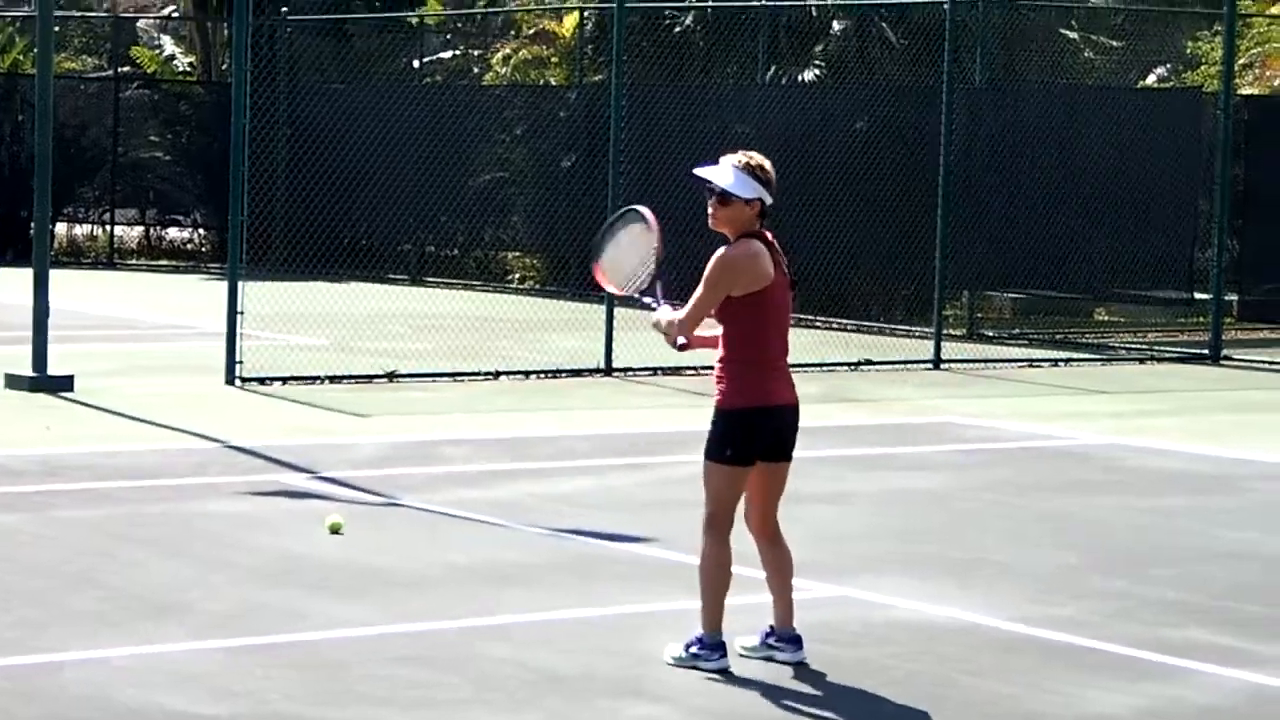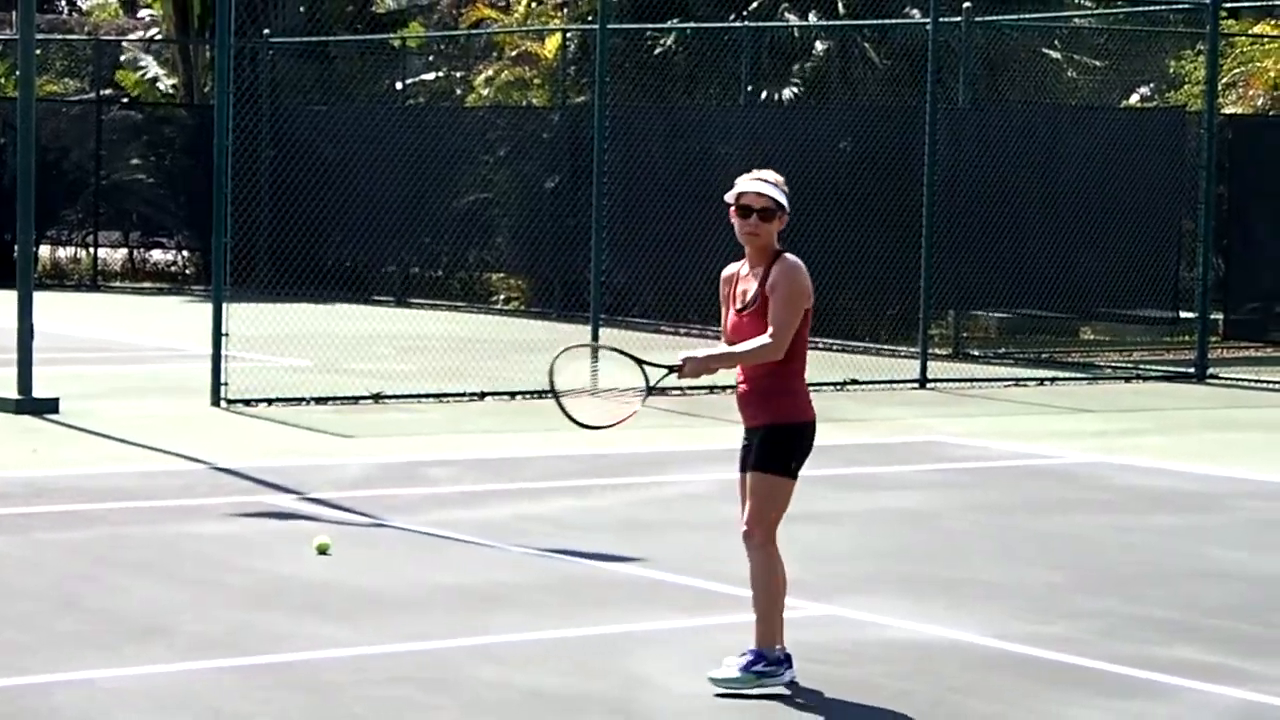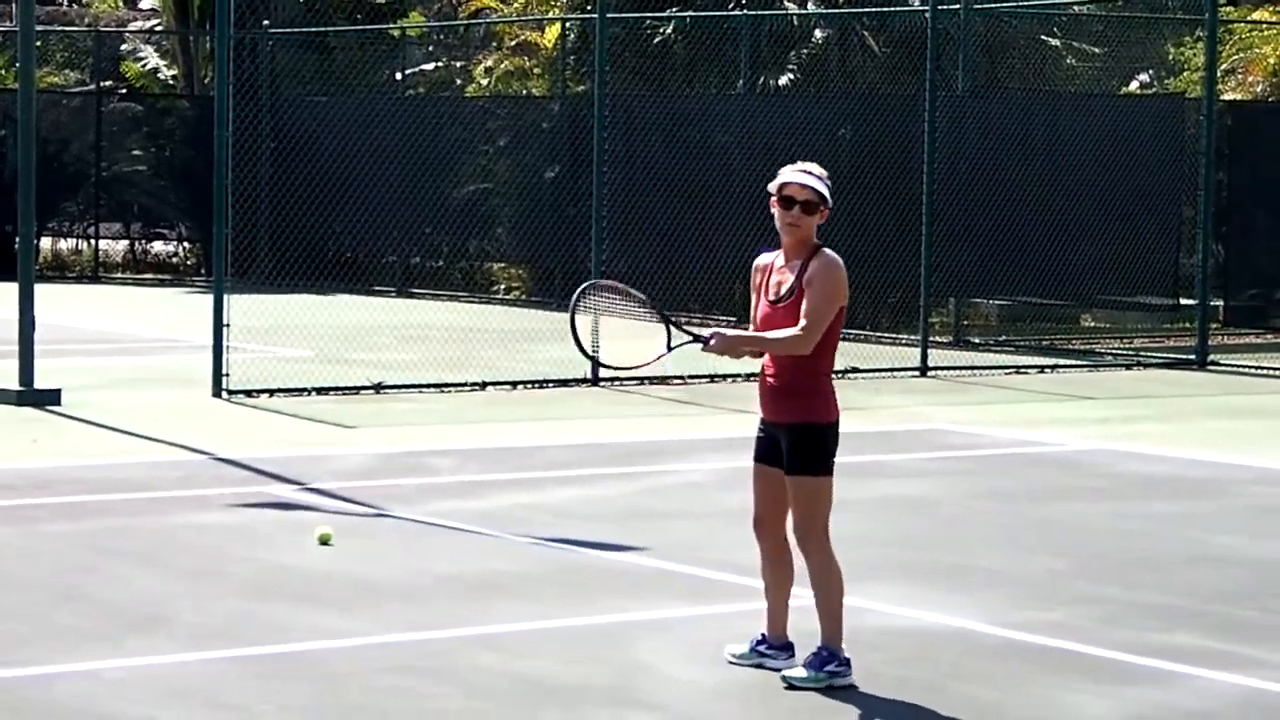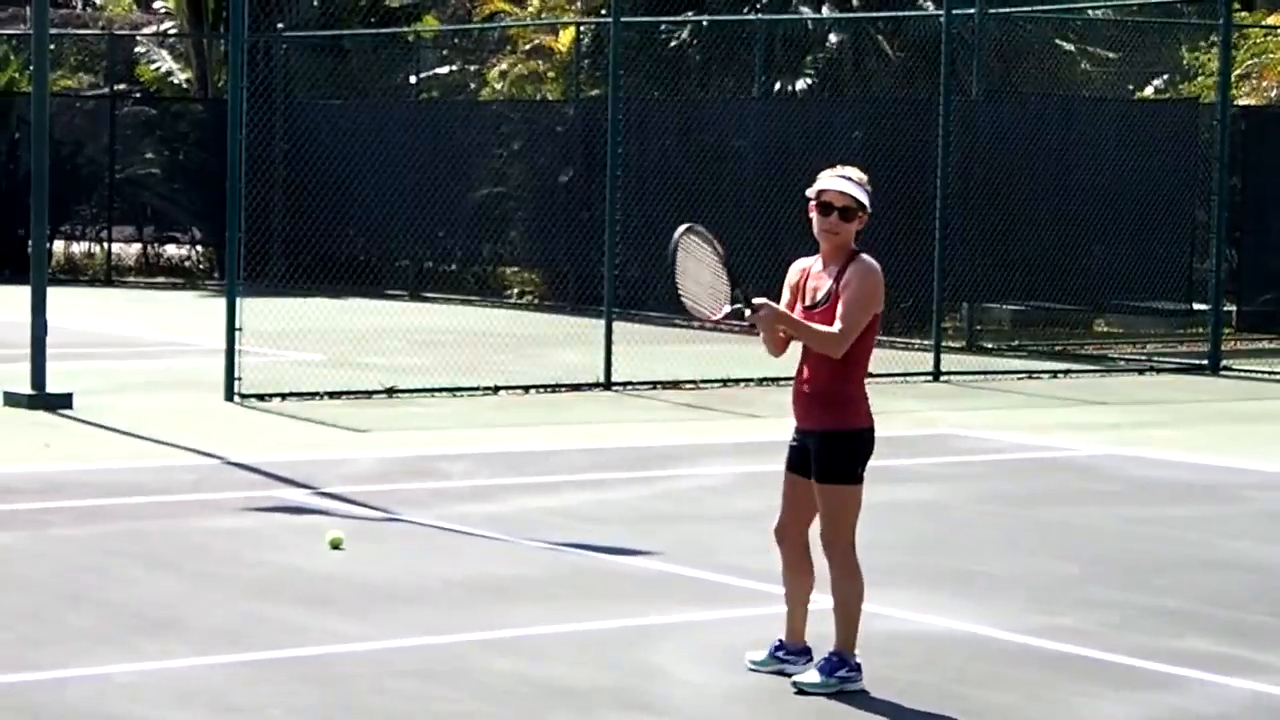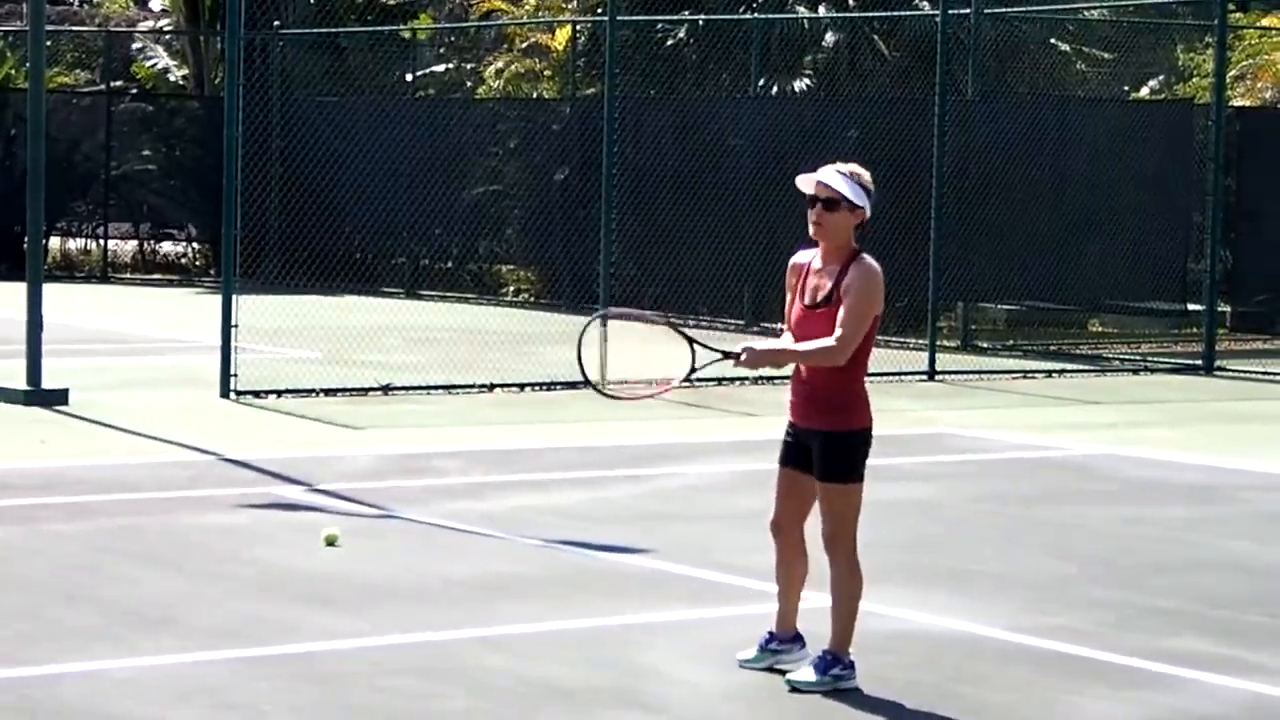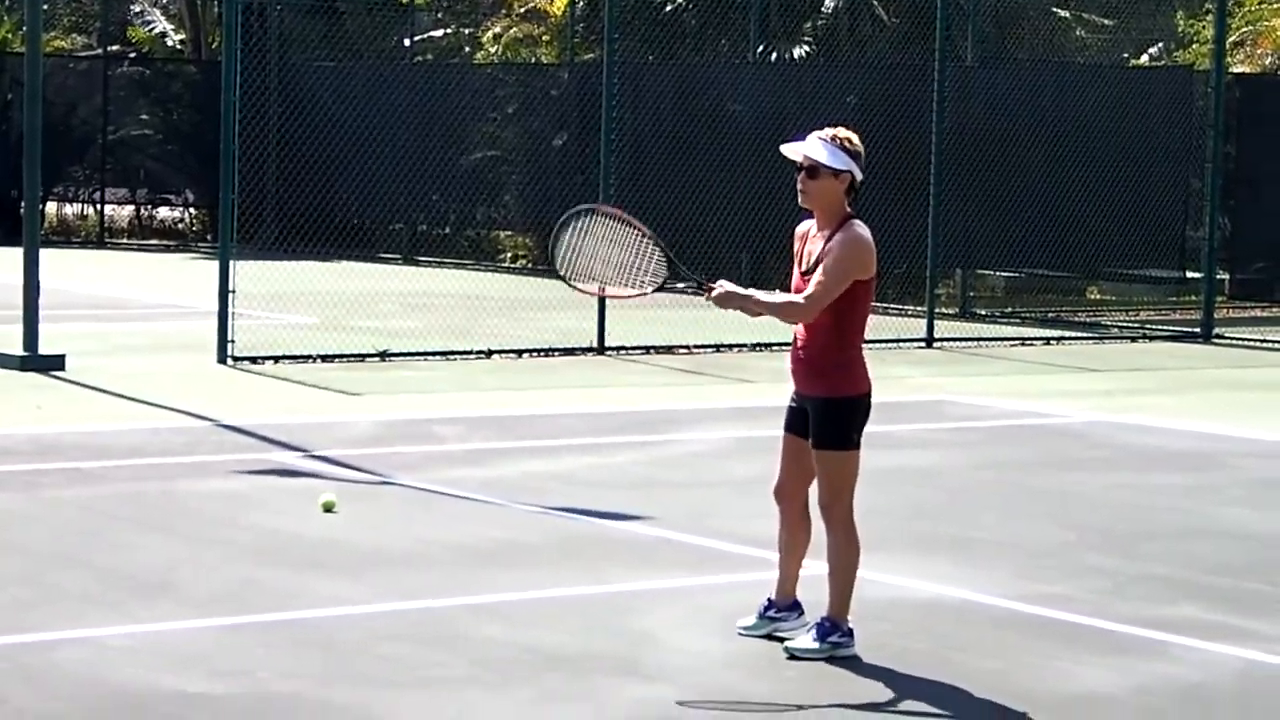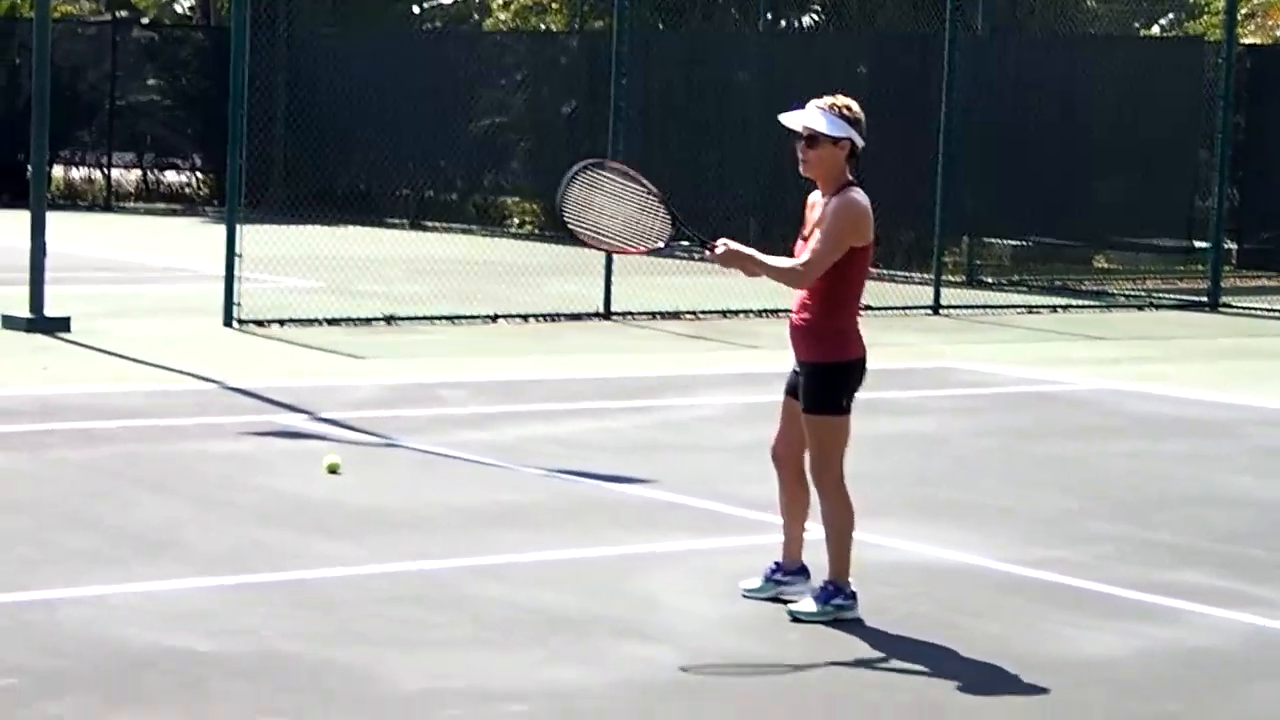
dt=0.4s
person 1, frame 1
left shoulder: (733, 257)
right shoulder: (769, 252)
left elbow: (684, 321)
left wrist: (666, 319)
right wrist: (697, 338)
left hip: (743, 407)
right hip: (780, 405)
left knee: (716, 525)
right knee: (763, 523)
left ankle: (709, 643)
right ankle: (784, 633)
person 1, frame 2
left shoulder: (788, 271)
right shoulder: (731, 276)
left elbow: (775, 346)
left wrist: (712, 359)
right wrist: (709, 359)
left hip: (783, 422)
right hip: (759, 423)
left knee: (756, 536)
right knee: (759, 538)
left ankle: (766, 658)
right ankle: (773, 651)
person 1, frame 3
left shoulder: (826, 266)
right shoulder: (763, 266)
left elbow: (806, 338)
left wrist: (743, 338)
right wrist: (734, 343)
left hip: (811, 419)
right hip: (774, 417)
left knee: (811, 538)
right knee: (767, 528)
left ankle: (833, 656)
right ankle: (775, 640)
person 1, frame 4
left shoulder: (863, 272)
right shoulder: (801, 269)
left elbow: (838, 343)
right elbow: (777, 346)
left wrist: (783, 317)
right wrist: (767, 323)
left hip: (843, 427)
right hip: (809, 425)
left knee: (836, 544)
right knee: (788, 533)
left ankle: (844, 662)
right ankle: (793, 646)
person 1, frame 5
left shoulder: (865, 274)
right shoulder: (799, 265)
left elbow: (839, 349)
left wrist: (773, 353)
right wrist: (774, 350)
left hip: (842, 426)
right hip: (803, 421)
left knee: (838, 542)
right knee: (784, 527)
left ankle: (839, 660)
right ankle: (785, 636)
person 1, frame 6
left shoulder: (852, 240)
right shoulder: (805, 232)
left elbow: (807, 309)
left wrist: (742, 296)
right wrist: (754, 299)
left hip: (839, 392)
right hip: (808, 388)
left knee: (834, 509)
right knee: (788, 494)
left ankle: (837, 627)
right ankle: (784, 604)
person 1, frame 7
left shoulder: (849, 206)
right shoulder: (817, 200)
left elbow: (803, 274)
left wrist: (744, 256)
right wrist: (751, 260)
left hip: (832, 357)
right hip: (812, 355)
left knee: (825, 473)
right knee: (785, 455)
left ankle: (839, 590)
right ankle: (790, 568)
